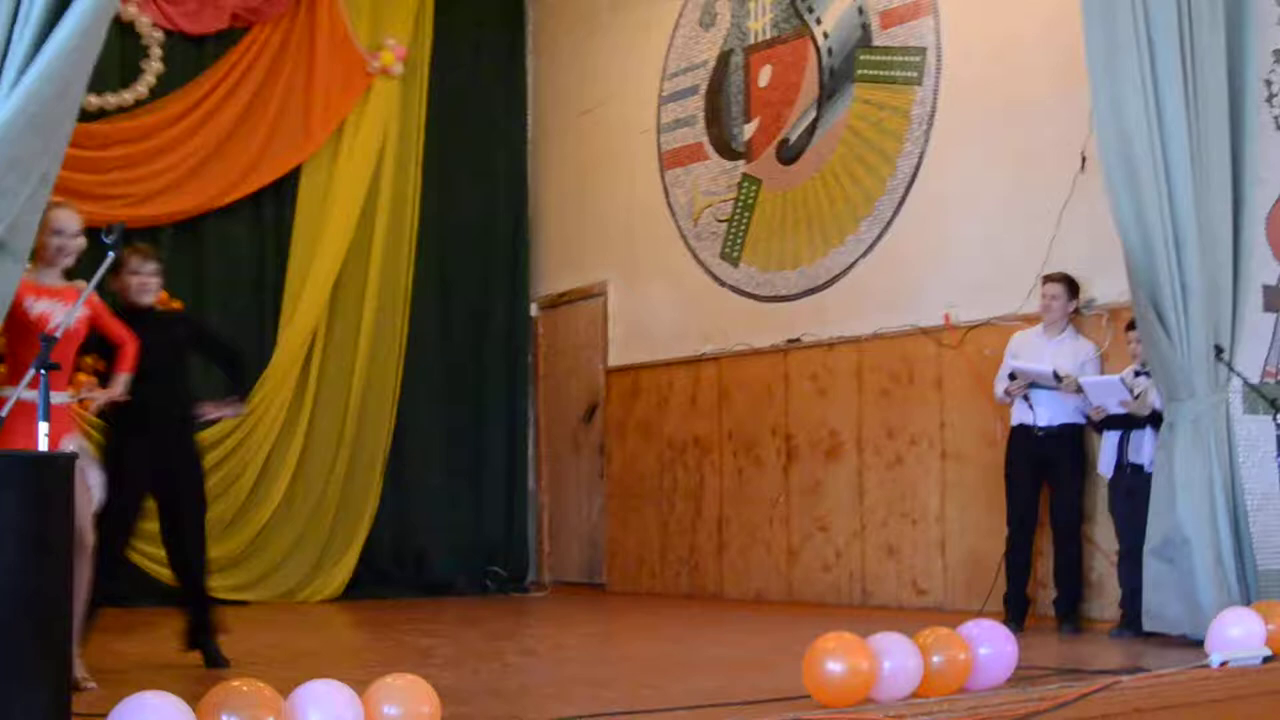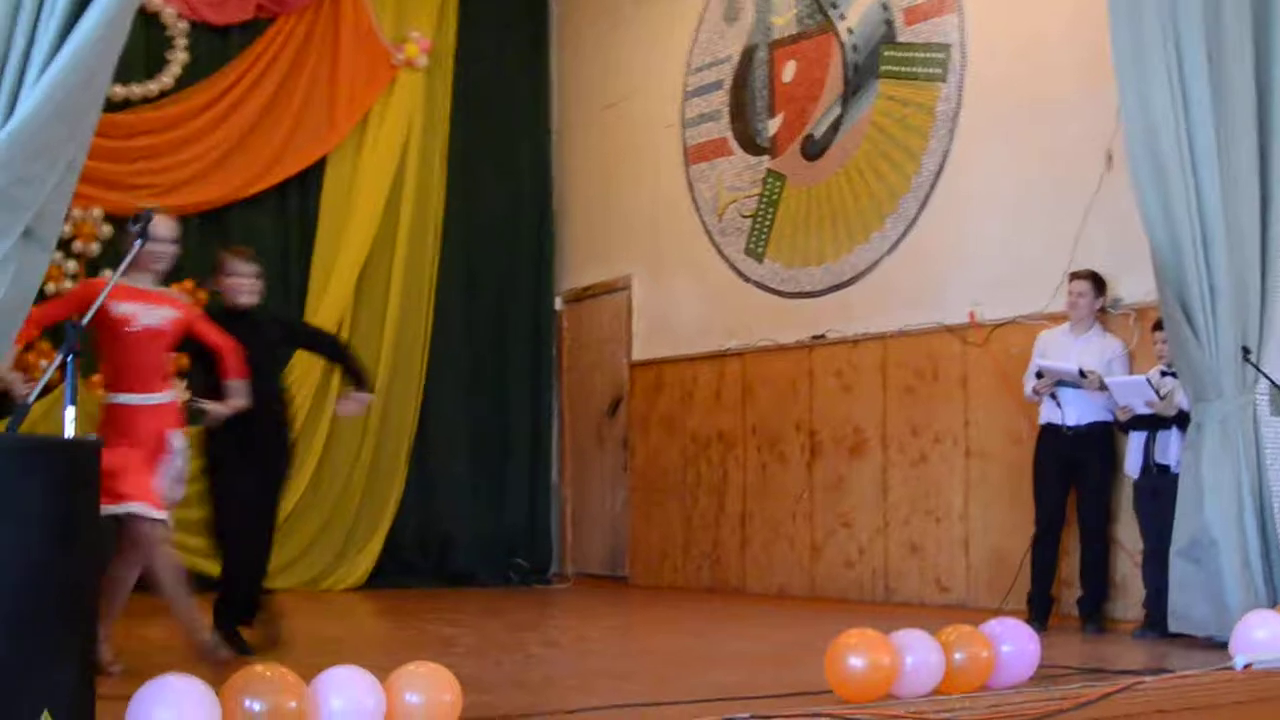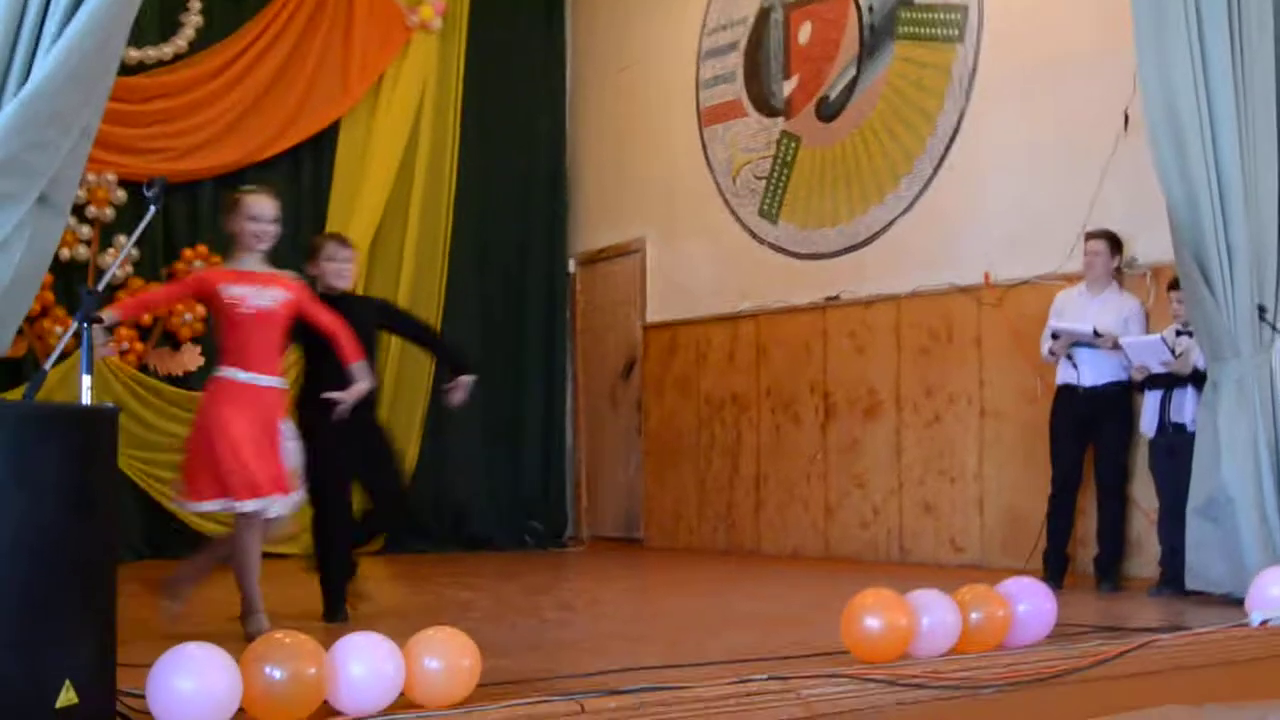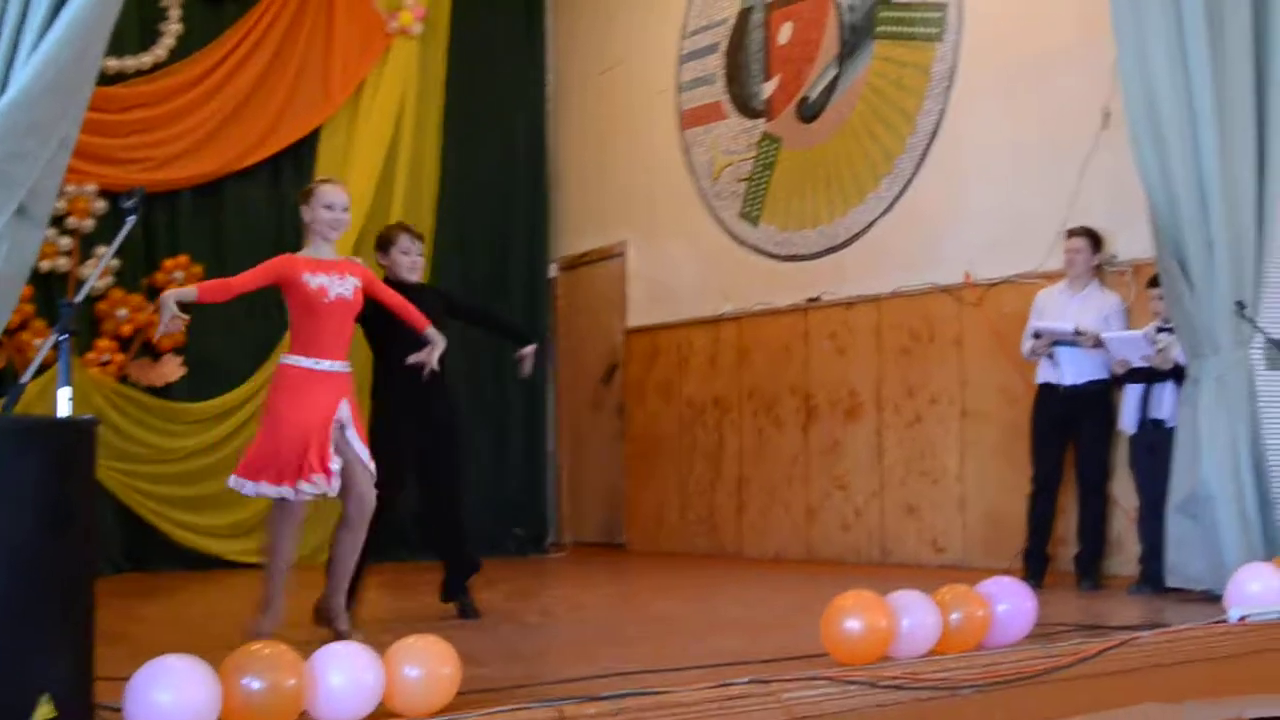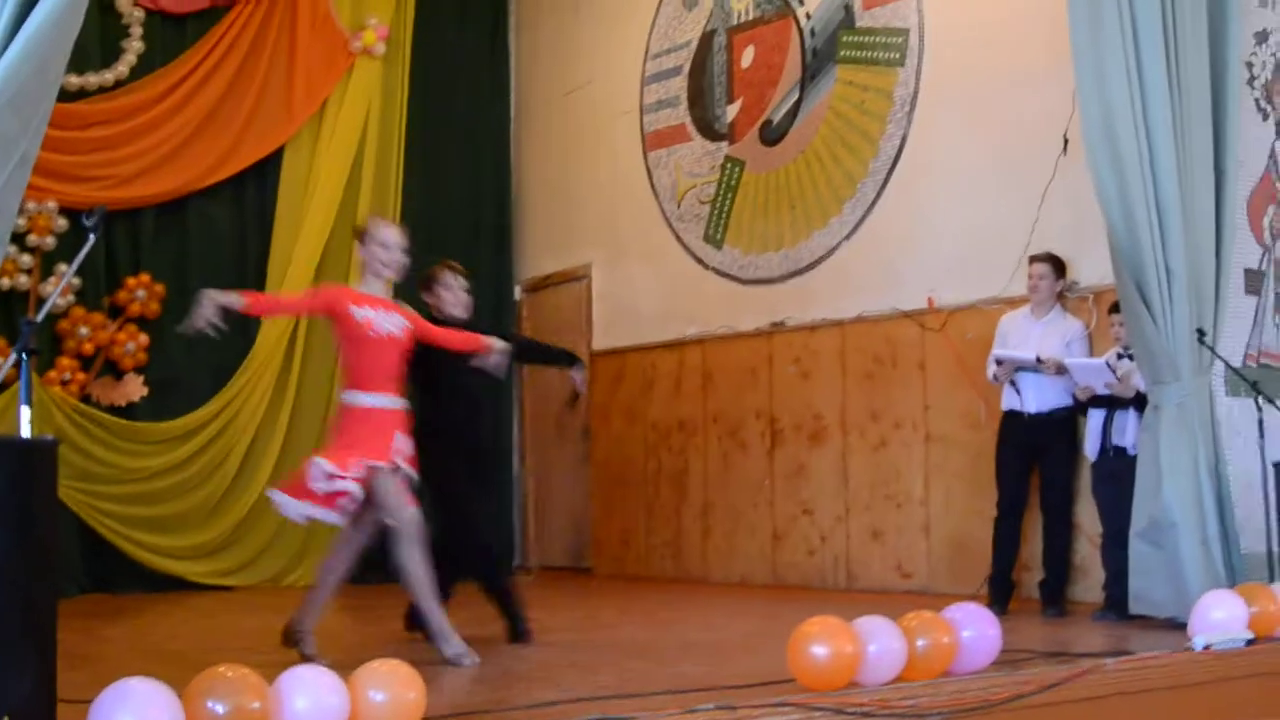
dt=0.2s
person 1, frame 1
left shoulder: (86, 300)
left elbow: (126, 340)
left wrist: (116, 386)
left hip: (64, 421)
left knee: (82, 538)
left ankle: (70, 656)
person 1, frame 2
left shoulder: (180, 305)
right shoulder: (102, 292)
left elbow: (225, 346)
right elbow: (43, 316)
left wrist: (236, 395)
left hip: (164, 420)
right hip: (124, 420)
left knee: (136, 542)
right knee: (147, 533)
left ankle: (101, 638)
right ankle: (197, 633)
person 1, frame 3
left shoulder: (291, 286)
right shoulder: (213, 279)
left elbow: (333, 327)
right elbow: (152, 299)
left wrist: (359, 378)
right wrist: (105, 316)
left hip: (271, 407)
right hip: (230, 402)
left knee: (265, 514)
right knee: (256, 516)
left ankle: (185, 578)
right ankle: (254, 612)
person 1, frame 4
left shoulder: (357, 271)
right shoulder: (289, 266)
left elbow: (397, 304)
right elbow: (227, 287)
left wrist: (430, 336)
right wrist: (177, 293)
left hip: (339, 391)
right hip: (297, 385)
left knee: (363, 502)
right knee: (290, 503)
left ankle: (333, 603)
right ankle: (271, 604)
person 1, frame 5
left shoulder: (403, 315)
right shoulder: (339, 299)
left elbow: (444, 338)
right elbow: (278, 305)
left wrist: (489, 343)
right wrist: (220, 298)
left hip: (394, 427)
right hip: (359, 421)
left knee: (355, 535)
right knee: (406, 521)
left ankle: (302, 625)
right ankle: (441, 633)
person 2, frame 1
left shoulder: (179, 325)
left elbow: (225, 356)
left wrist: (234, 398)
left hip: (177, 443)
right hip: (129, 444)
left knee: (188, 540)
right knee: (112, 538)
left ankle: (202, 634)
person 2, frame 2
left shoulder: (278, 326)
left elbow: (331, 346)
left wrist: (359, 385)
left hip: (271, 438)
right hip: (228, 439)
left knee: (257, 532)
right knee: (233, 527)
left ankle: (231, 618)
right ankle: (233, 614)
person 2, frame 3
left shoulder: (373, 309)
left elbow: (422, 333)
left wrist: (458, 370)
left hip: (362, 419)
right hip: (321, 420)
left knee: (393, 501)
right knee: (333, 510)
left ankle: (338, 568)
right ankle: (334, 596)
person 2, frame 4
left shoulder: (436, 298)
right shoulder: (372, 300)
left elbow: (479, 316)
left wrist: (522, 341)
left hip: (438, 408)
right hip: (394, 410)
left knee: (446, 496)
right knee: (382, 498)
left ankle: (457, 584)
right ankle: (347, 587)
person 2, frame 5
right shoulder: (420, 341)
left elbow: (524, 348)
left wrist: (571, 361)
left hip: (484, 447)
right hip: (444, 449)
left knee: (476, 534)
right knee: (472, 531)
right ankle: (511, 613)
person 3, frame 1
left shoulder: (1085, 348)
right shoulder: (1020, 339)
right elbow: (998, 384)
left wrist: (1078, 390)
right wrist: (1010, 391)
left hip: (1065, 440)
right hip: (1024, 438)
left knee: (1067, 524)
right knee: (1020, 523)
left ankle: (1067, 611)
right ankle: (1014, 609)
person 3, frame 2
left shoulder: (1113, 346)
right shoulder: (1046, 337)
right elbow: (1027, 383)
left wrist: (1103, 387)
right wrist: (1038, 388)
left hip: (1094, 438)
right hip: (1053, 437)
left knee: (1094, 524)
right knee: (1047, 521)
left ankle: (1091, 611)
right ankle: (1038, 607)
person 3, frame 3
left shoulder: (1129, 305)
right shoulder: (1063, 298)
right elbow: (1044, 343)
left wrist: (1117, 346)
right wrist: (1054, 349)
left hip: (1111, 398)
right hip: (1070, 396)
left knee: (1111, 483)
right knee: (1063, 481)
left ankle: (1108, 569)
right ankle: (1054, 566)
person 3, frame 4
left shoulder: (1110, 301)
right shoulder: (1044, 297)
right elbow: (1026, 342)
left wrist: (1099, 343)
right wrist: (1035, 348)
left hip: (1092, 396)
right hip: (1050, 395)
left knee: (1092, 481)
right knee: (1044, 479)
left ankle: (1088, 567)
right ankle: (1034, 565)
person 3, frame 5
left shoulder: (1073, 327)
right shoulder: (1008, 322)
right elbow: (991, 365)
left wrist: (1061, 370)
right wrist: (998, 374)
left hip: (1056, 423)
right hip: (1015, 421)
left knee: (1056, 507)
right knee: (1009, 505)
left ankle: (1053, 594)
right ankle: (999, 591)
person 4, frame 1
right shoulder: (1124, 377)
right elbow: (1110, 424)
left wrist: (1148, 412)
right wrist: (1097, 417)
left hip: (1151, 473)
right hip: (1120, 473)
right knee: (1128, 547)
right ankle: (1131, 617)
person 4, frame 2
right shoulder: (1150, 378)
right elbow: (1136, 422)
left wrist: (1175, 413)
right wrist: (1123, 417)
left hip: (1176, 474)
right hip: (1145, 474)
left knee: (1175, 546)
right knee: (1152, 547)
right ankle: (1155, 618)
person 4, frame 3
right shoulder: (1165, 337)
right elbow: (1152, 381)
left wrist: (1190, 372)
right wrist: (1139, 377)
left hip: (1192, 432)
right hip: (1161, 433)
left knee: (1191, 505)
right knee: (1168, 506)
right ankle: (1171, 576)
person 4, frame 4
right shoulder: (1145, 334)
right elbow: (1131, 379)
left wrist: (1171, 367)
right wrist: (1119, 372)
left hip: (1172, 428)
right hip: (1141, 429)
left knee: (1172, 501)
right knee: (1149, 502)
right ankle: (1151, 573)
person 4, frame 5
right shoulder: (1107, 360)
right elbow: (1092, 406)
left wrist: (1132, 394)
right wrist: (1081, 398)
left hip: (1135, 456)
right hip: (1103, 456)
left knee: (1134, 529)
right knee: (1111, 530)
right ankle: (1115, 600)
